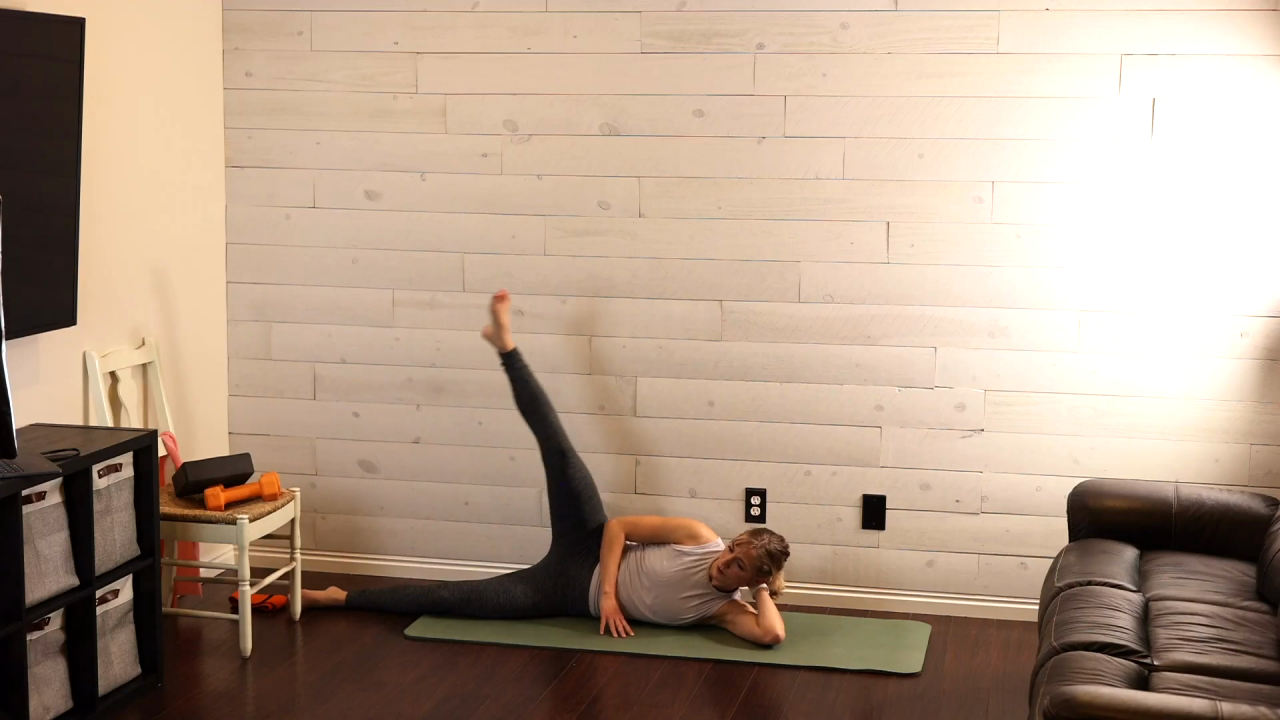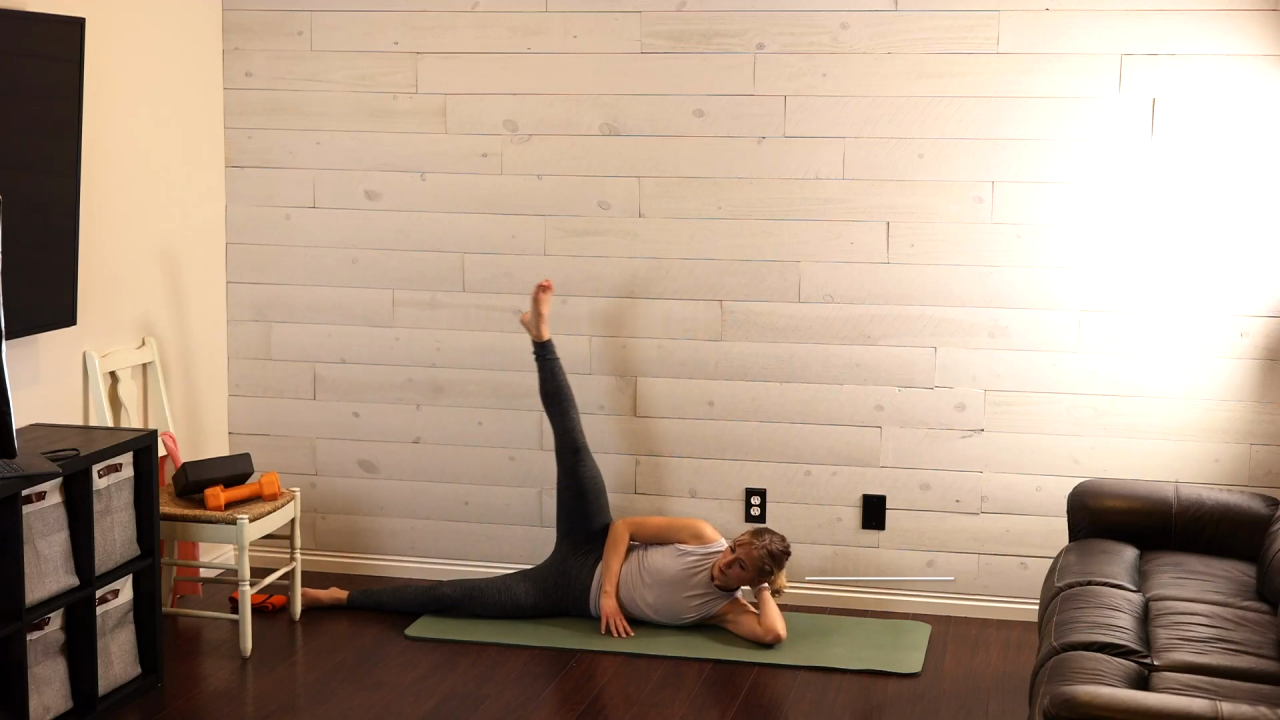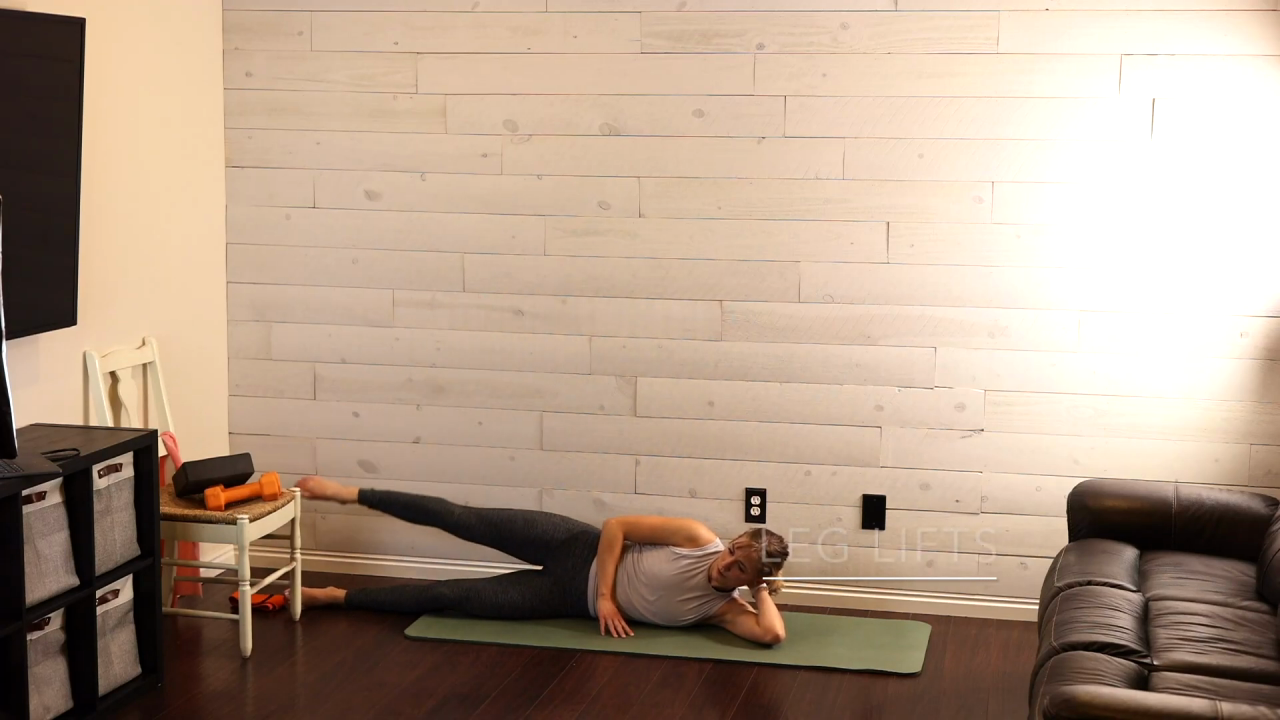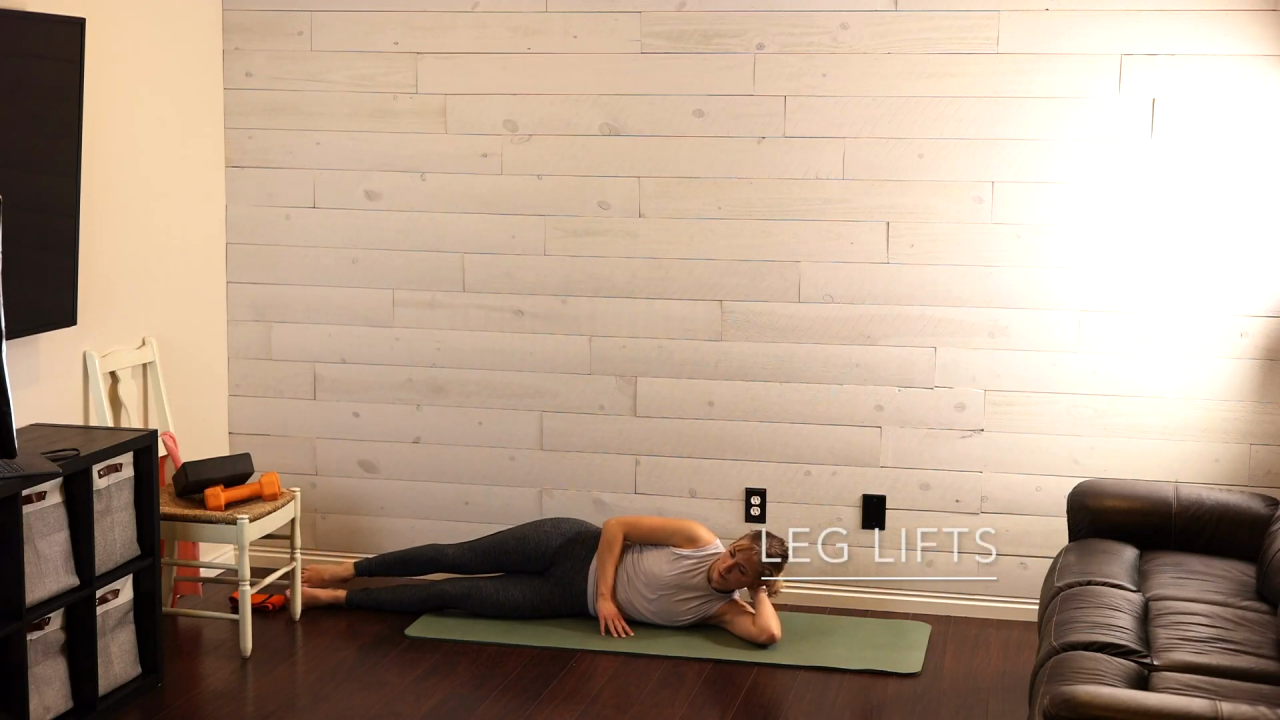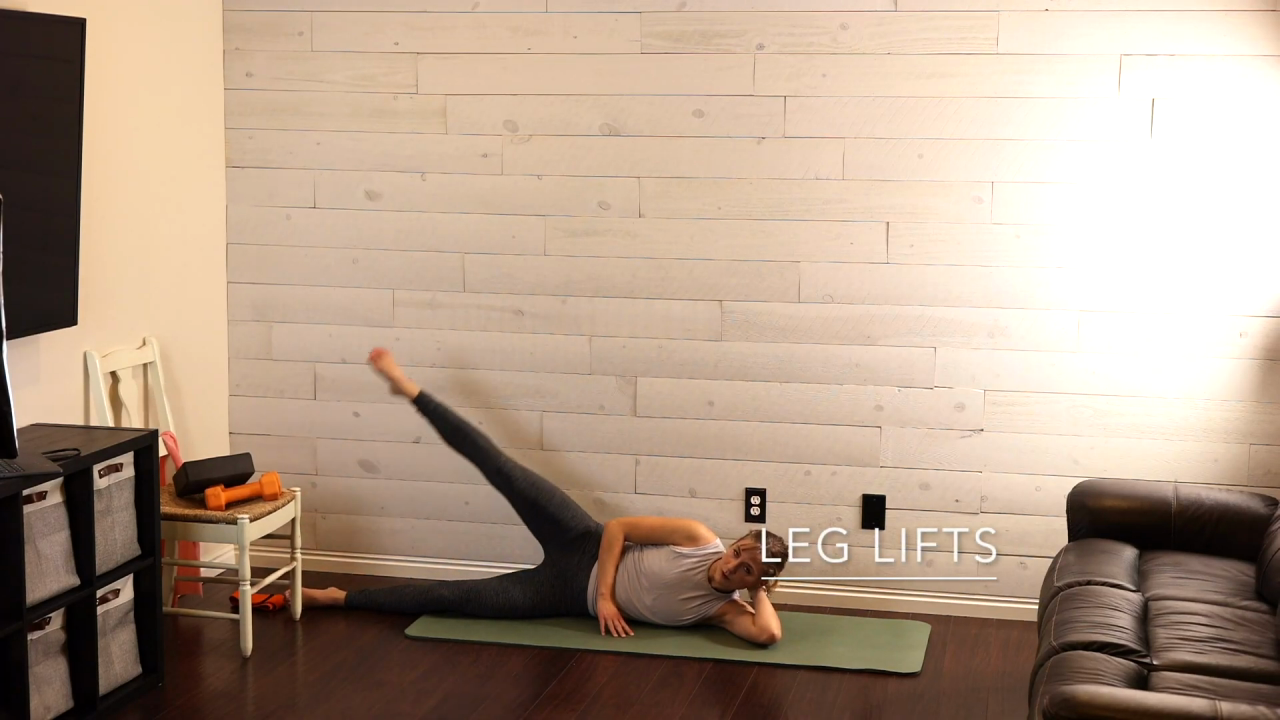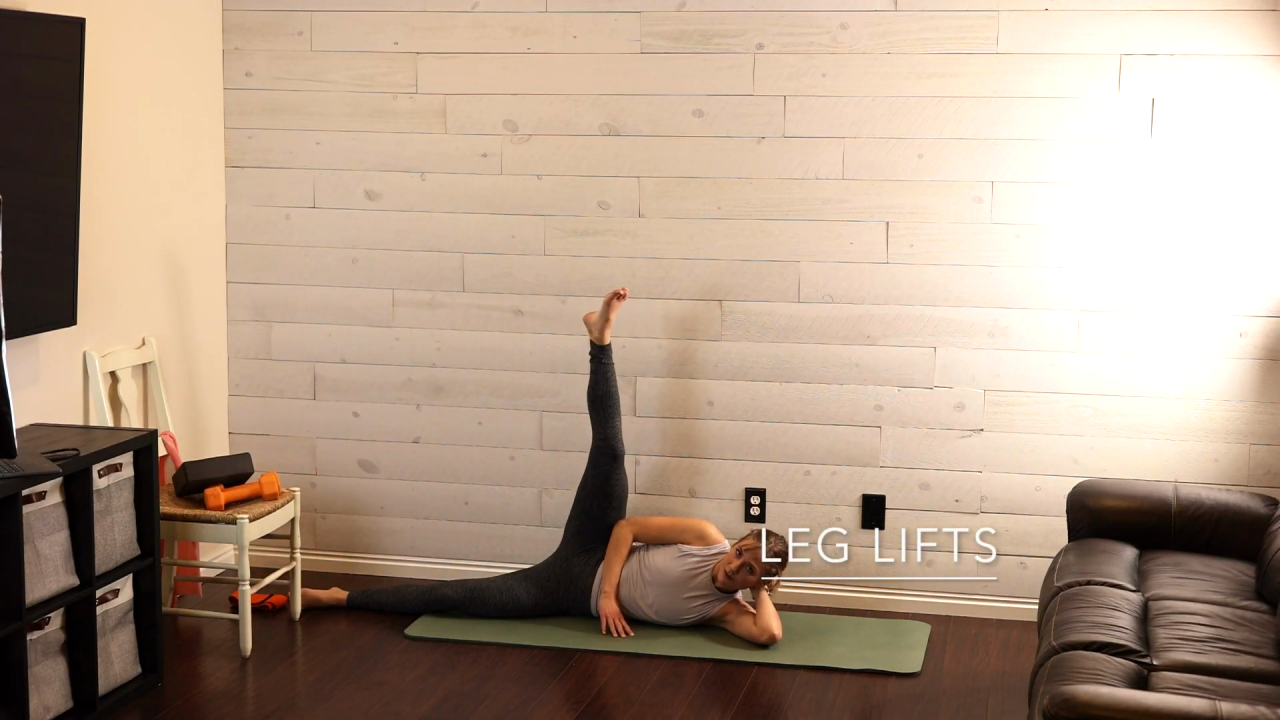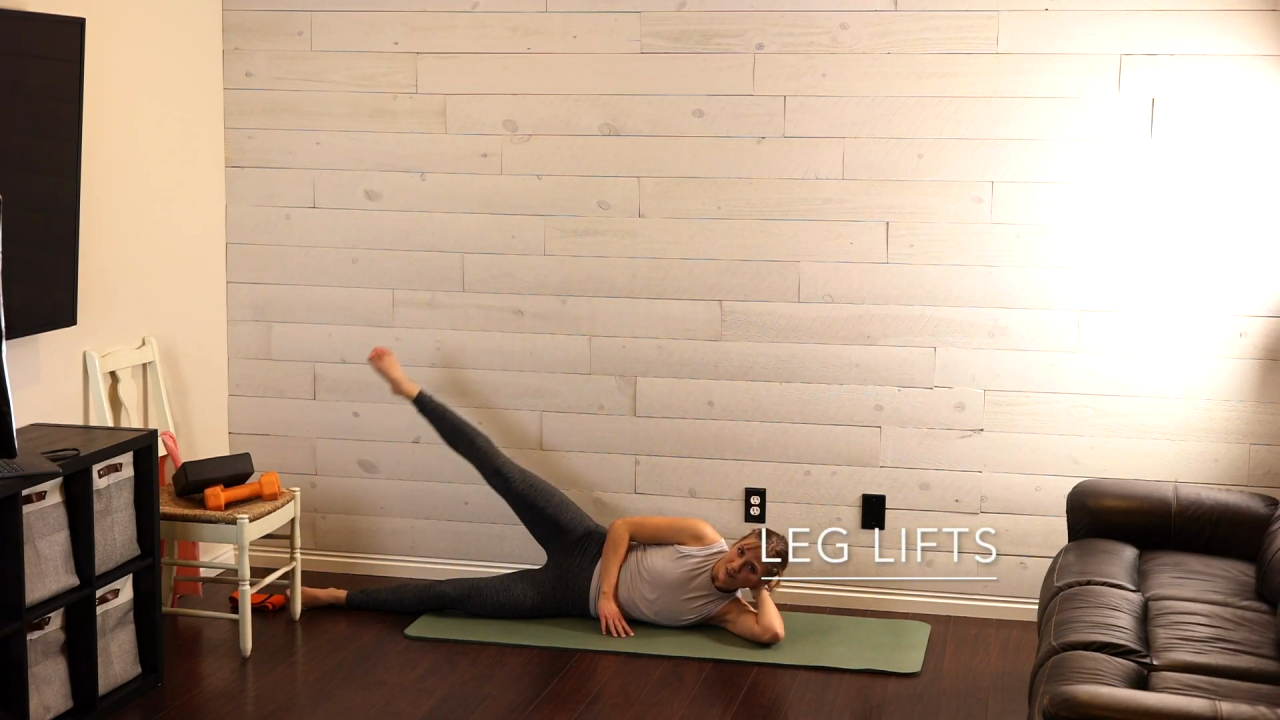
dt=0.5s
person 1, frame 1
left shoulder: (723, 607)
right shoulder: (698, 537)
left elbow: (771, 635)
right elbow: (619, 526)
left wrist: (762, 590)
right wrist: (609, 593)
left hip: (575, 598)
right hip: (587, 556)
left knee: (454, 599)
right knee: (558, 447)
left ankle: (341, 599)
right ankle: (505, 344)
person 1, frame 2
left shoulder: (725, 607)
right shoulder: (703, 538)
left elbow: (773, 635)
right elbow: (626, 527)
left wrist: (764, 588)
right wrist: (609, 592)
left hip: (576, 597)
right hip: (589, 555)
left knee: (456, 597)
right knee: (572, 443)
left ankle: (341, 599)
right ankle: (542, 336)
person 1, frame 3
left shoulder: (723, 609)
right shoulder: (698, 538)
left elbow: (771, 635)
right elbow: (616, 525)
left wrist: (763, 586)
right wrist: (607, 589)
left hip: (574, 599)
right hip: (577, 548)
left knee: (452, 596)
right knee: (462, 520)
left ankle: (336, 596)
right ankle: (350, 494)
person 1, frame 4
left shoulder: (723, 608)
right shoulder: (698, 539)
left elbow: (768, 632)
right elbow: (616, 525)
left wrist: (760, 588)
right wrist: (606, 593)
left hip: (572, 597)
right hip: (574, 548)
left knee: (453, 595)
right knee: (457, 558)
left ankle: (337, 596)
right ankle: (346, 570)
person 1, frame 5
left shoulder: (724, 610)
right shoulder: (701, 539)
left elbow: (769, 633)
right elbow: (618, 528)
left wrist: (758, 596)
right wrist: (605, 594)
left hip: (573, 597)
right hip: (584, 555)
left knee: (457, 597)
right knee: (497, 467)
left ankle: (338, 598)
right ankle: (408, 389)
person 1, frame 6
left shoulder: (726, 608)
right shoulder: (707, 537)
left elbow: (769, 634)
right elbow: (626, 527)
left wrist: (761, 590)
right wrist: (609, 592)
left hip: (579, 597)
right hip: (588, 557)
left knee: (457, 597)
right knee: (609, 449)
left ankle: (341, 598)
person 1, frame 7
left shoulder: (724, 609)
right shoulder: (702, 536)
left elbow: (772, 631)
right elbow: (621, 525)
left wrist: (760, 574)
right wrist: (609, 587)
left hip: (577, 598)
right hip: (583, 546)
left knee: (452, 596)
right knee: (499, 469)
left ankle: (337, 596)
right ankle: (410, 392)
